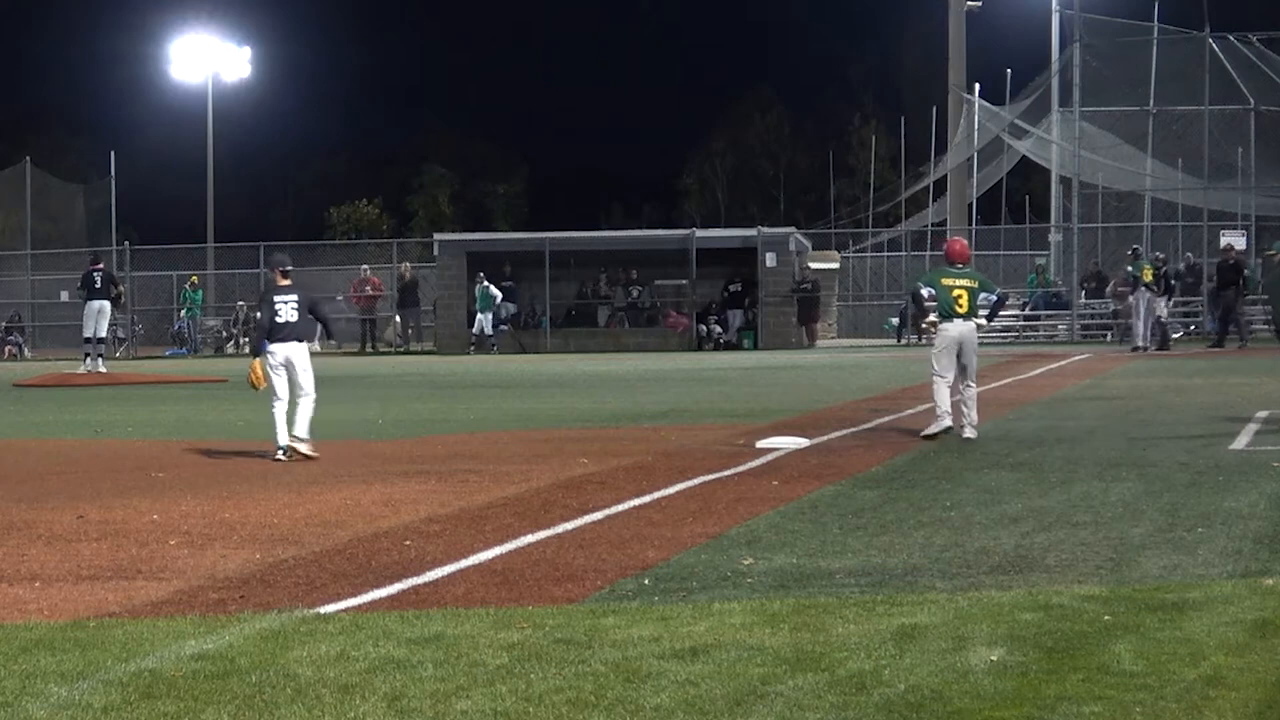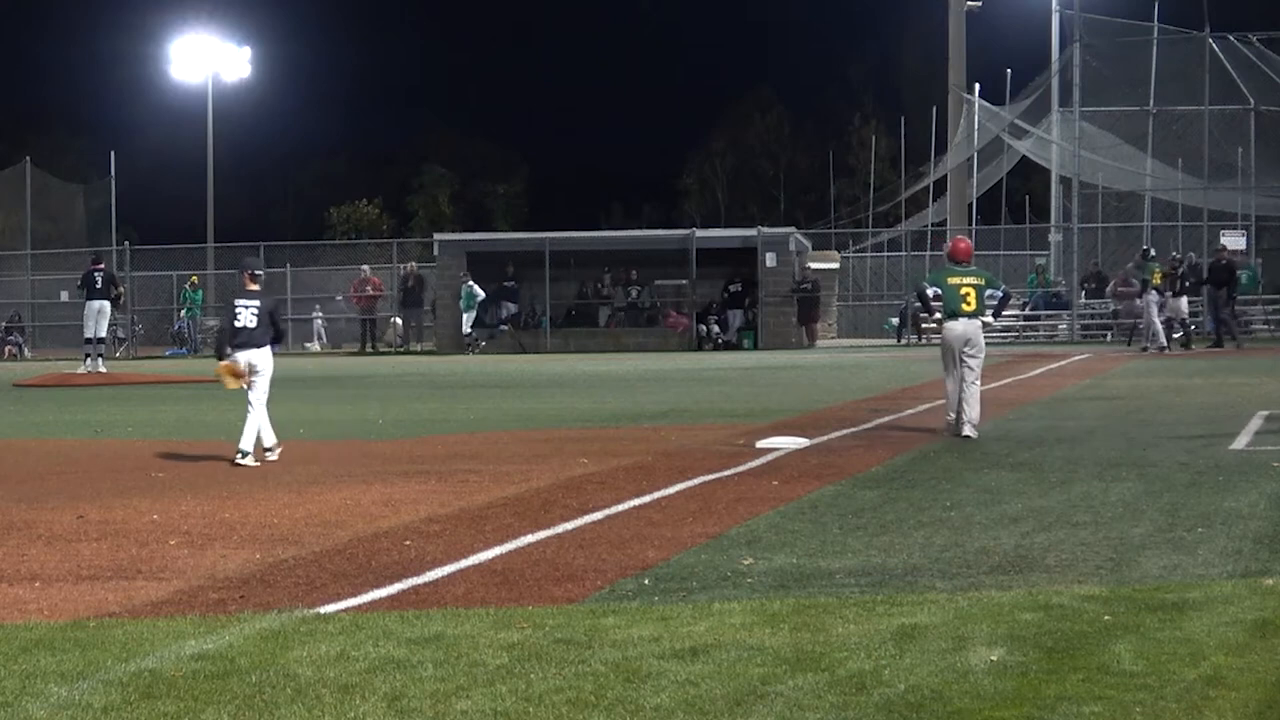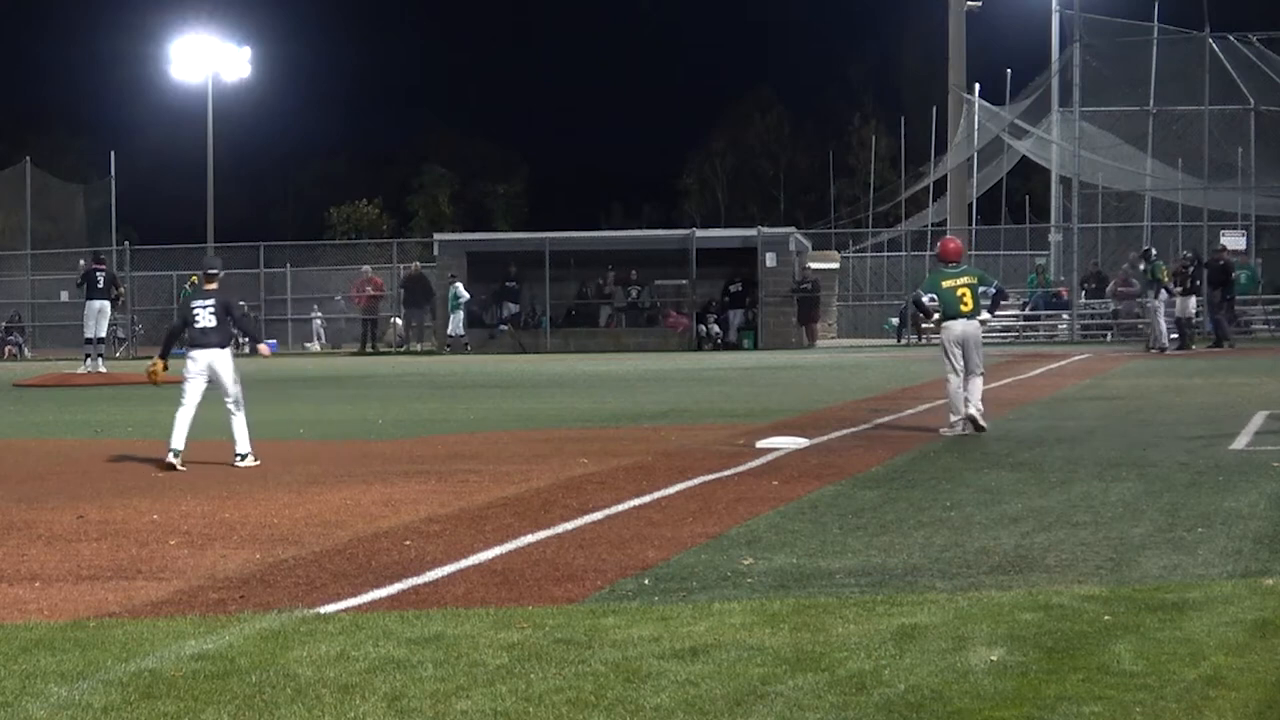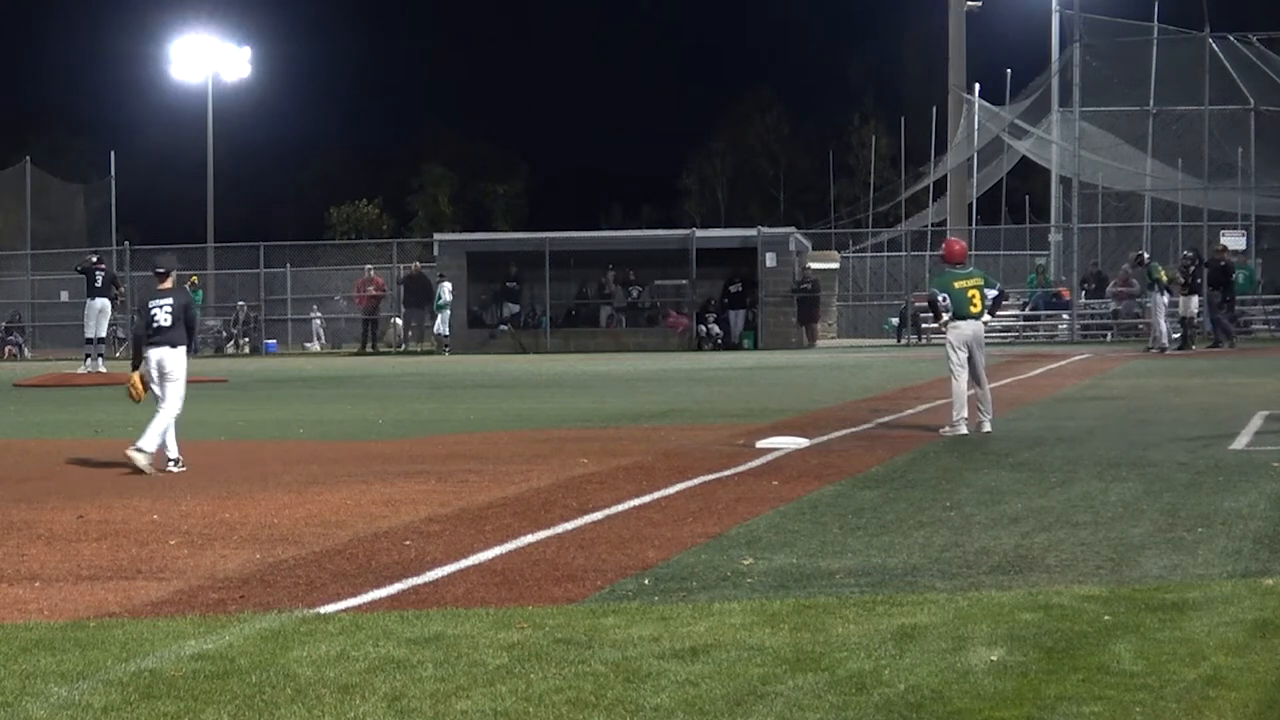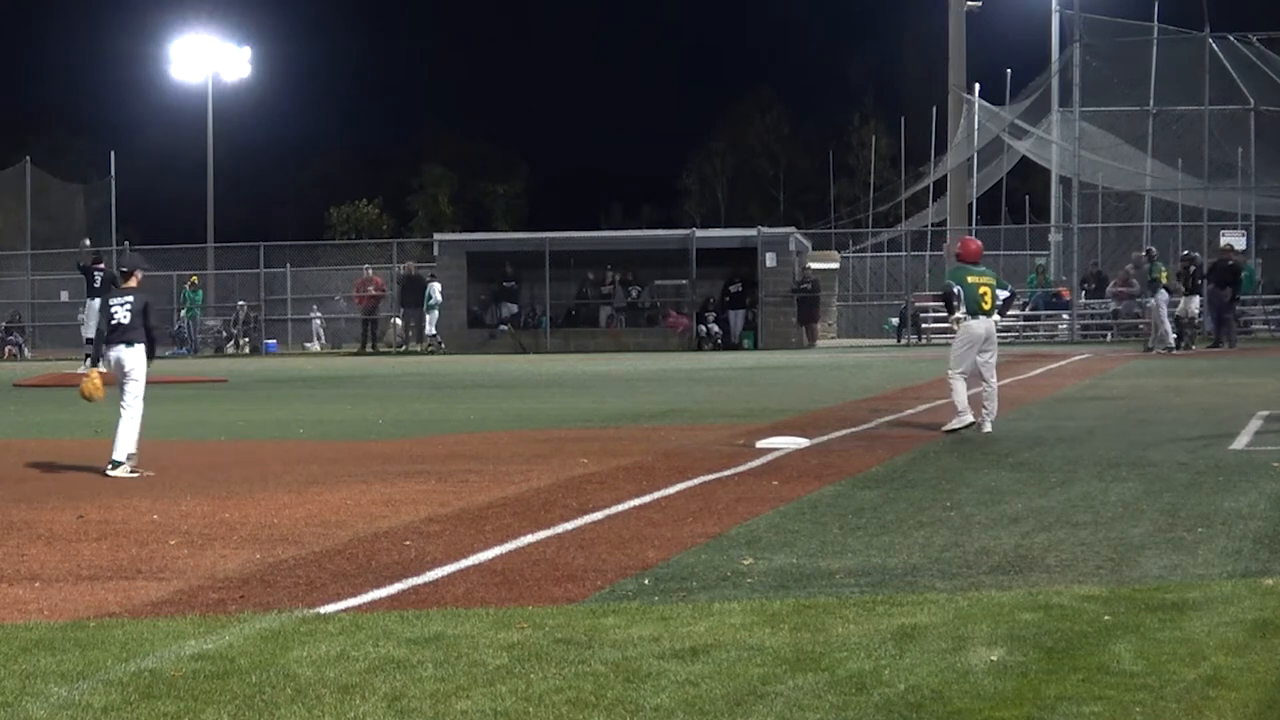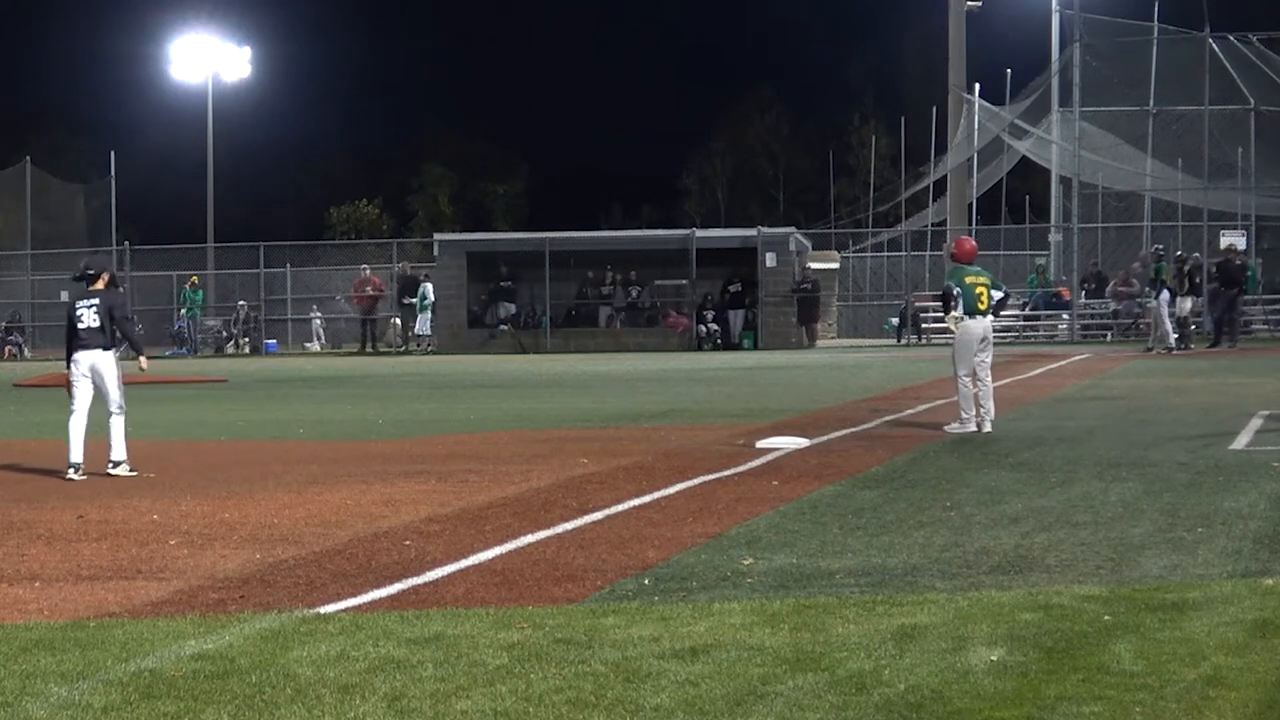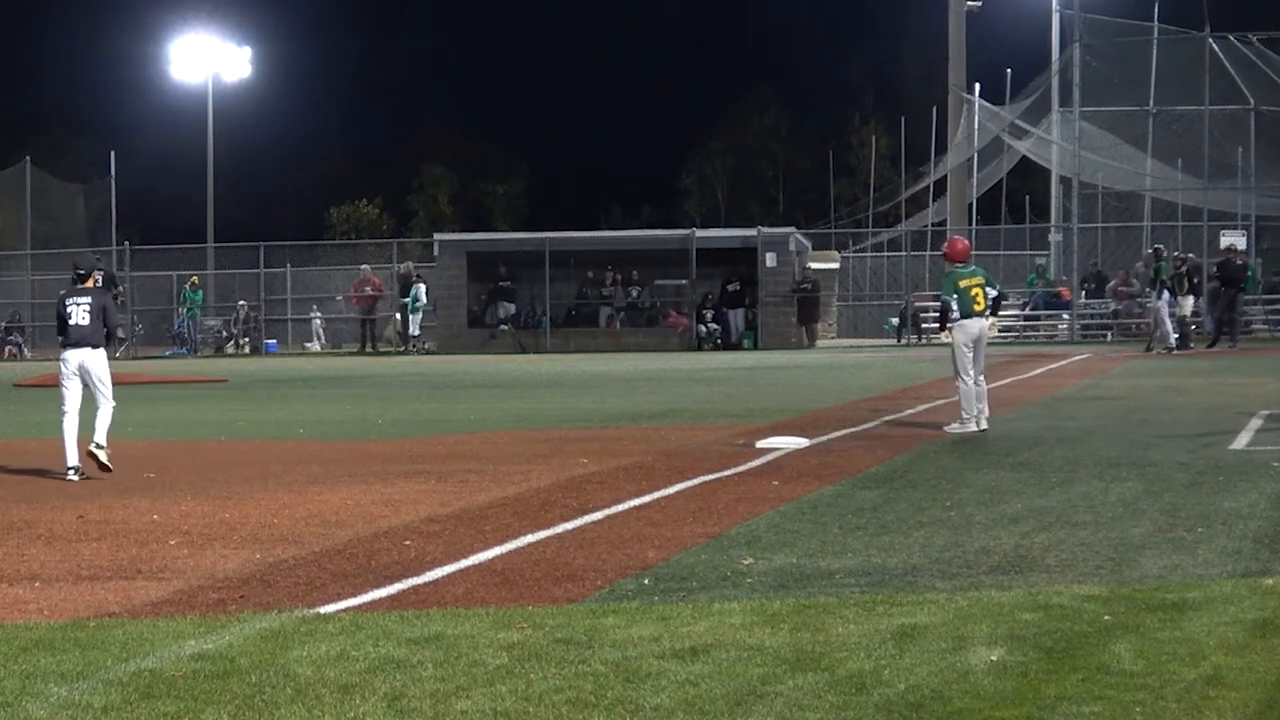
dt=0.4s
person 1, frame 1
left shoulder: (268, 296)
right shoulder: (303, 295)
left elbow: (262, 326)
right elbow: (322, 317)
left wrist: (255, 355)
right wrist: (330, 337)
left hip: (275, 350)
right hip: (298, 349)
left knee: (280, 400)
right knee: (306, 396)
left ankle: (282, 447)
right ankle: (299, 438)
person 1, frame 2
left shoulder: (234, 300)
right shoulder: (268, 301)
left elbow: (224, 330)
right elbow: (279, 333)
left wrist: (222, 359)
right wrist: (269, 340)
left hip: (238, 355)
right hip: (261, 354)
left knee: (256, 402)
right knee: (256, 404)
left ankle: (269, 445)
right ankle: (245, 452)
person 1, frame 3
left shoulder: (191, 301)
right shoulder: (224, 298)
left elbow: (175, 330)
right elbow: (241, 320)
left wrist: (162, 356)
right wrist: (258, 342)
left hip: (196, 356)
right hip: (220, 355)
left knee: (187, 405)
right knee: (235, 405)
left ankle: (174, 452)
right ankle: (242, 454)
person 1, frame 4
left shoulder: (147, 301)
right shoulder: (183, 297)
left elbow: (139, 335)
right elbow: (191, 328)
left wrist: (135, 368)
right wrist: (185, 348)
left hip: (152, 354)
right hip: (174, 353)
left knee: (164, 407)
right knee: (170, 408)
left ankle: (173, 458)
right ankle: (142, 448)
person 1, frame 5
left shoulder: (108, 298)
right shoulder: (142, 298)
left elbow: (101, 332)
right elbow: (150, 331)
left wrist: (94, 363)
right wrist: (150, 356)
left hip: (112, 352)
right hip: (134, 352)
left knee: (131, 404)
right knee: (131, 407)
left ankle: (127, 454)
right ankle: (118, 462)
person 1, frame 6
left shoulder: (75, 302)
right shoulder: (111, 297)
left elbow: (70, 337)
right elbow: (123, 325)
left wrist: (69, 367)
right wrist: (139, 353)
left hip: (80, 358)
right hip: (103, 357)
left knee: (78, 412)
right knee: (116, 410)
left ankle: (74, 466)
right ankle: (117, 461)
person 1, frame 7
left shoulder: (64, 298)
right shoulder: (101, 296)
left elbow: (60, 331)
right elbow: (112, 328)
left hip: (69, 355)
right hip: (94, 354)
left knee: (70, 412)
right knee: (105, 404)
left ankle: (72, 467)
right ankle: (99, 444)
person 2, frame 1
left shoulder: (937, 275)
right shoulder: (976, 278)
left elbow: (916, 293)
right elbow: (1000, 298)
left wrist: (926, 316)
right wrist: (986, 320)
left hip: (946, 329)
right hip: (969, 329)
left knee: (942, 377)
right knee: (969, 381)
left ankle: (943, 417)
right ankle: (970, 427)
person 2, frame 2
left shoulder: (943, 274)
right shoulder: (981, 275)
left elbow: (922, 291)
right elbow: (1006, 294)
left wrist: (933, 313)
right wrist: (993, 316)
left hip: (951, 327)
right hip: (975, 327)
left knee: (953, 377)
right knee: (972, 379)
left ankle: (954, 422)
right ankle: (969, 426)
person 2, frame 3
left shoulder: (936, 277)
right shoulder: (974, 273)
left elbow: (917, 299)
right elbow: (999, 290)
left wrist: (931, 316)
right wrist: (989, 313)
left hip: (950, 328)
right hip: (973, 327)
left knee: (955, 377)
right knee: (975, 373)
left ankle: (958, 423)
right ankle: (974, 408)
person 2, frame 4
left shoulder: (945, 277)
right shoulder: (978, 275)
left elbow: (933, 299)
right elbow: (1000, 292)
left wrist: (940, 318)
right wrist: (989, 315)
left hip: (957, 328)
right hip: (978, 327)
left knee: (959, 376)
right knee: (980, 376)
left ankle: (959, 423)
right ankle: (986, 421)
person 2, frame 5
left shoulder: (958, 272)
right shoulder: (990, 275)
left elbow: (948, 292)
right elbow: (1011, 293)
left wrist: (953, 314)
right wrist: (999, 314)
left hip: (969, 326)
right hip: (989, 325)
left knee: (956, 372)
right knee: (989, 375)
left ankle: (964, 413)
right ankle: (987, 420)
person 2, frame 6
left shoulder: (956, 272)
right shoulder: (984, 275)
left elbow: (948, 291)
right elbow: (1004, 294)
left wrist: (948, 313)
right wrist: (991, 315)
left hip: (967, 325)
right hip: (985, 325)
left knee: (964, 376)
right knee: (984, 375)
left ankle: (967, 421)
right ankle: (986, 420)
person 2, frame 7
left shoulder: (951, 277)
right shoulder: (980, 273)
left elbow: (946, 305)
right elbow: (997, 294)
left wrist: (943, 328)
right wrist: (992, 317)
left hip: (962, 327)
right hip: (981, 324)
left knee: (965, 376)
right knee: (978, 374)
left ankle: (968, 421)
right ankle: (982, 418)
